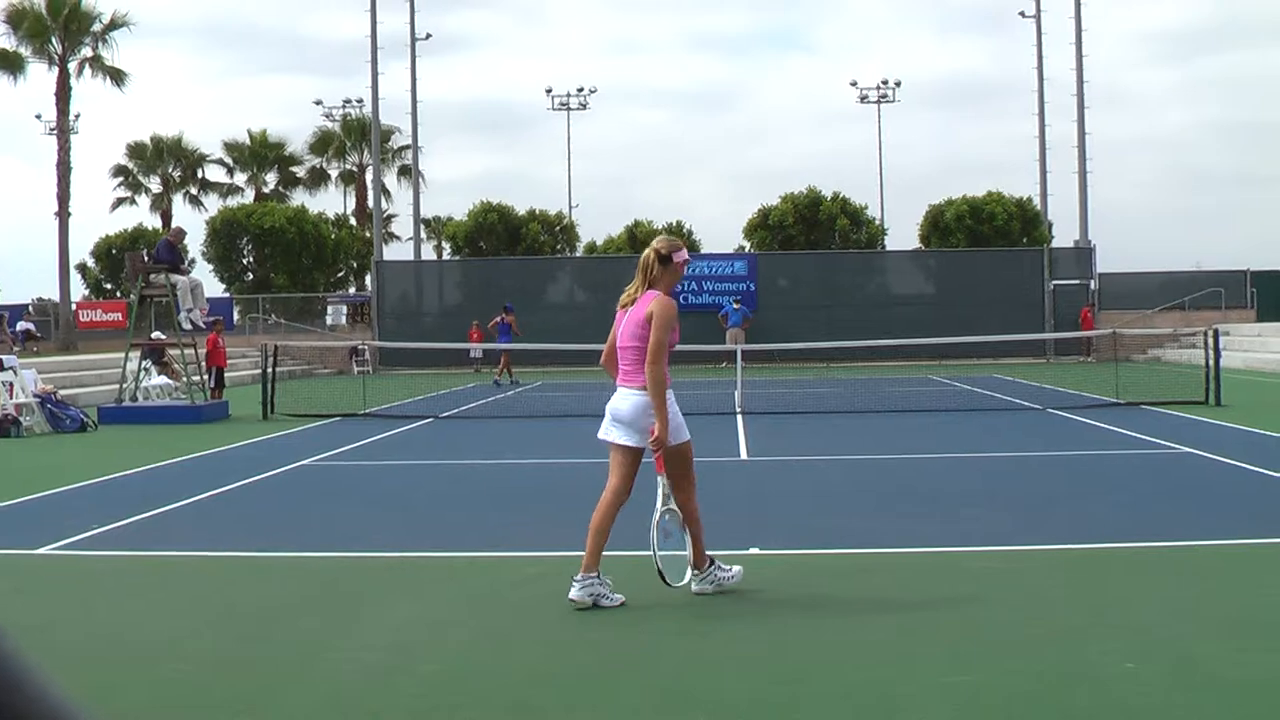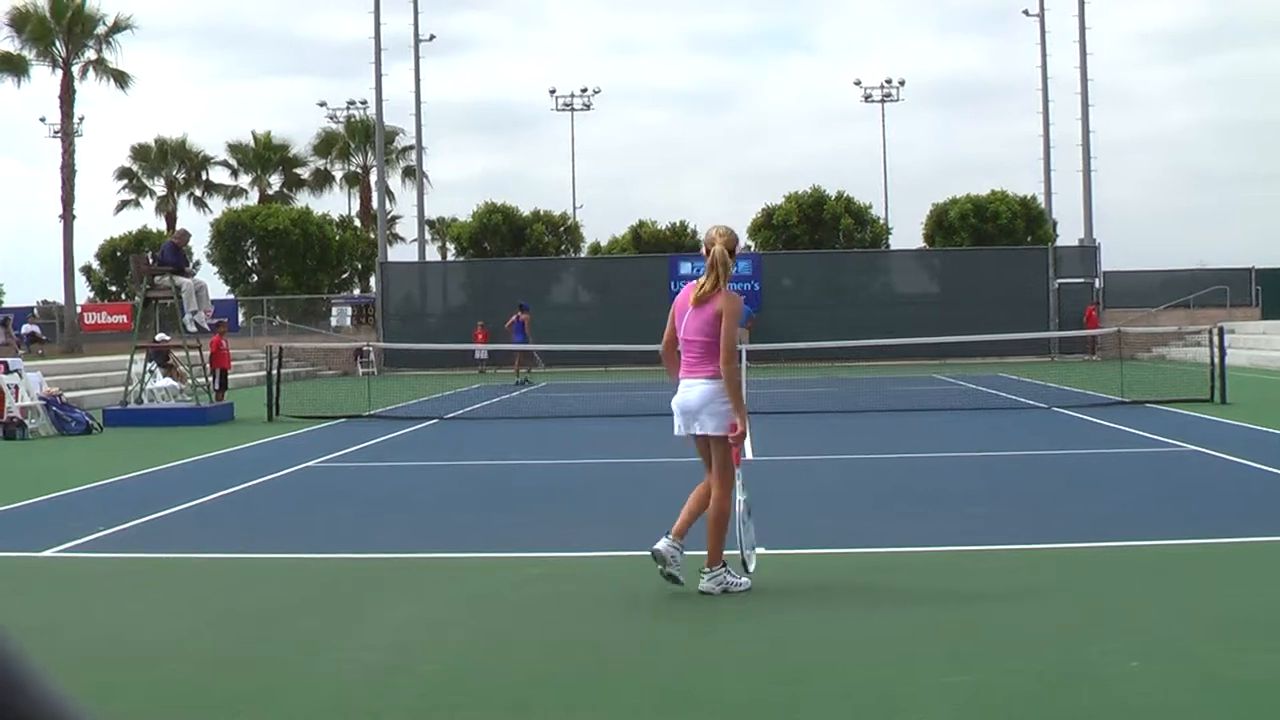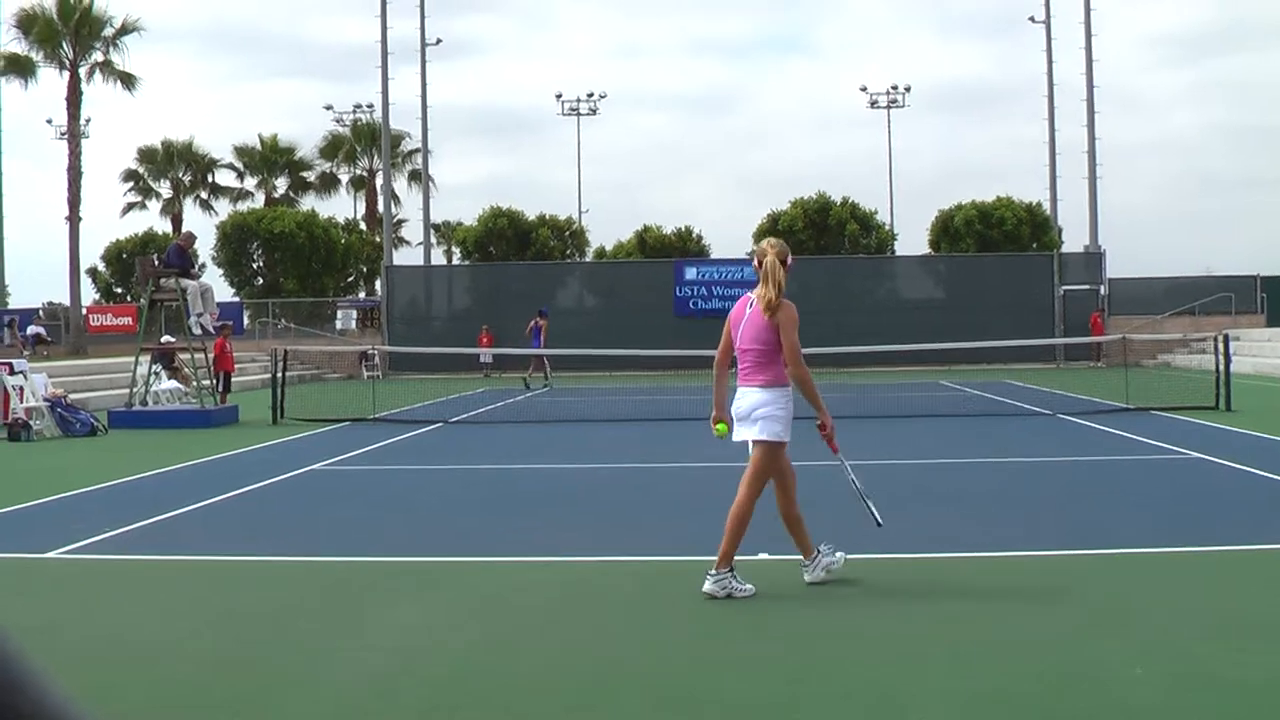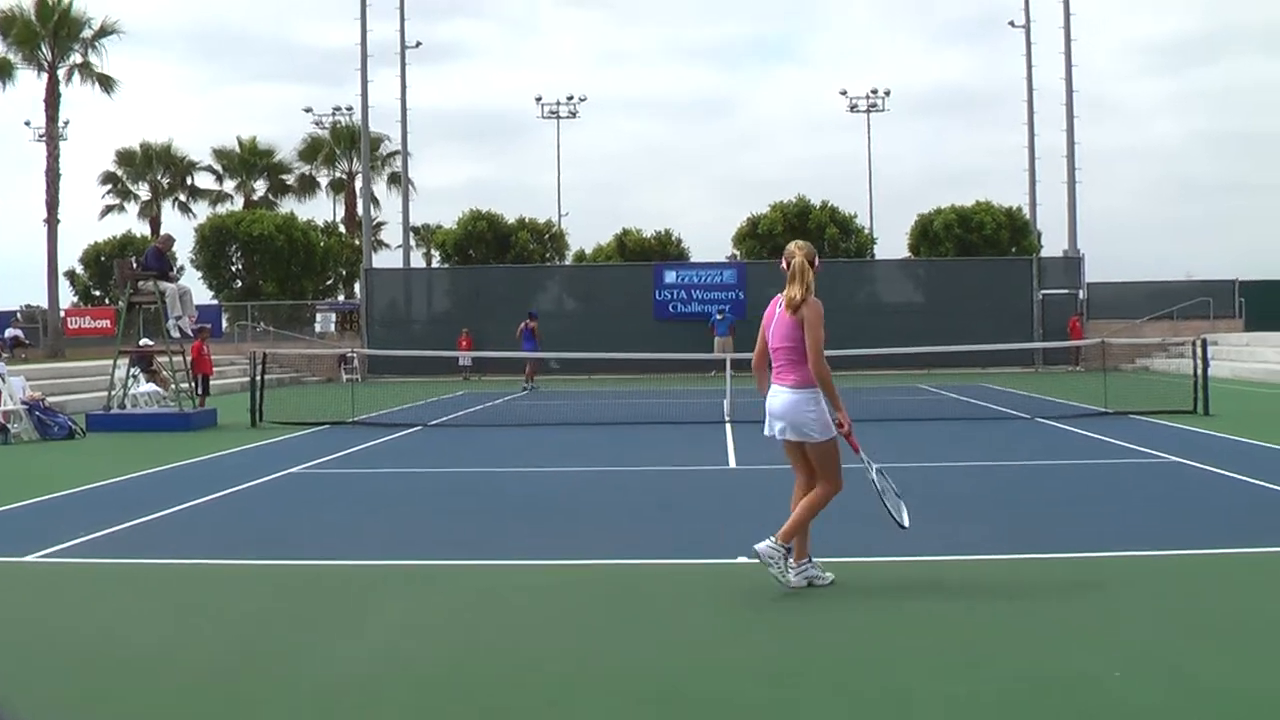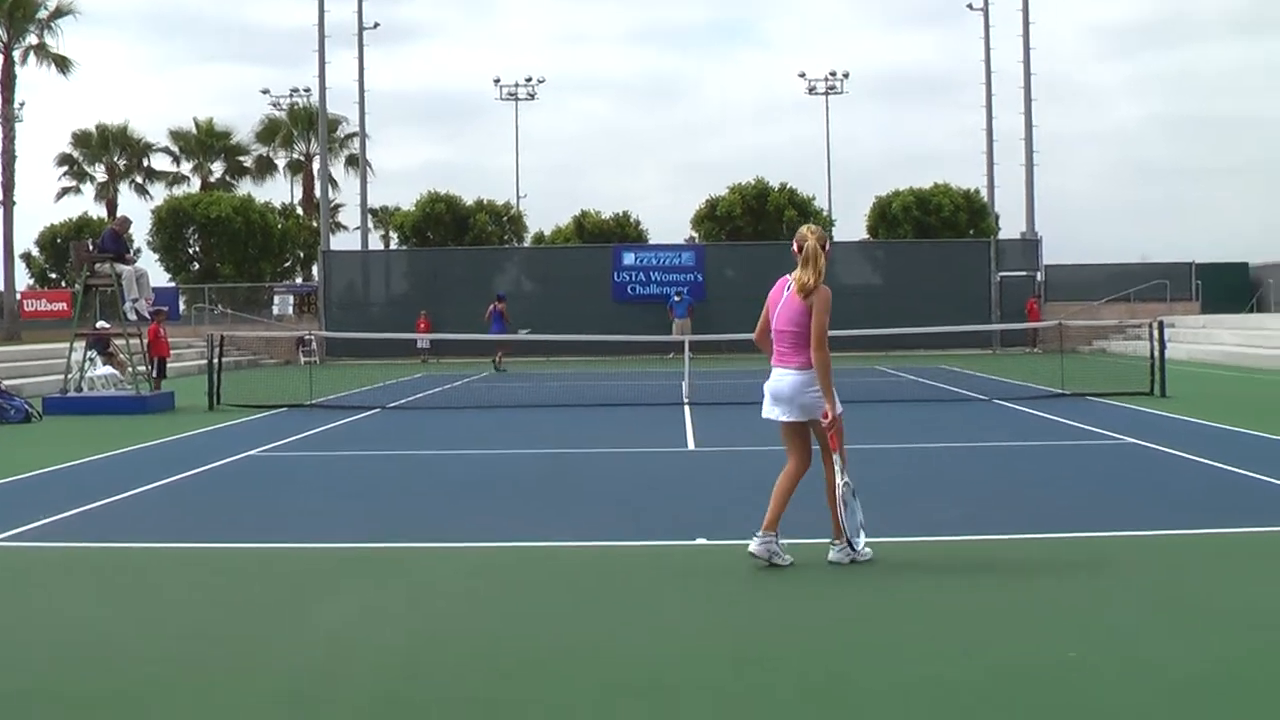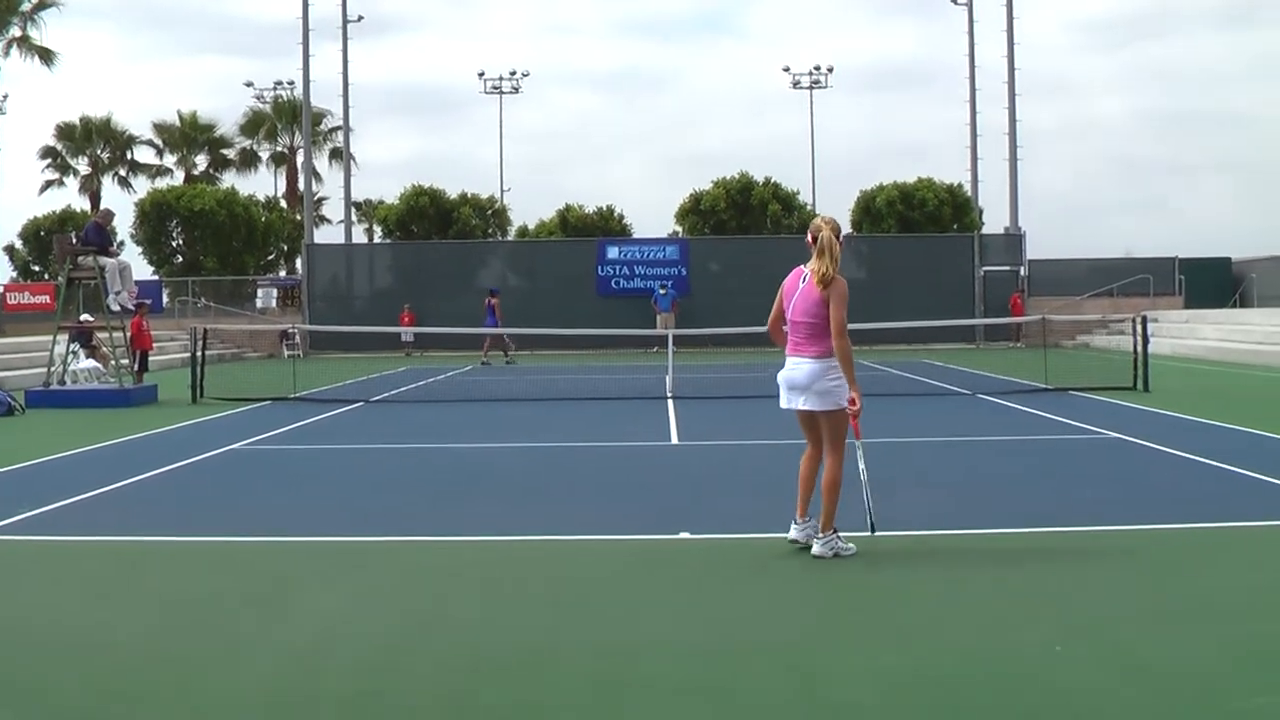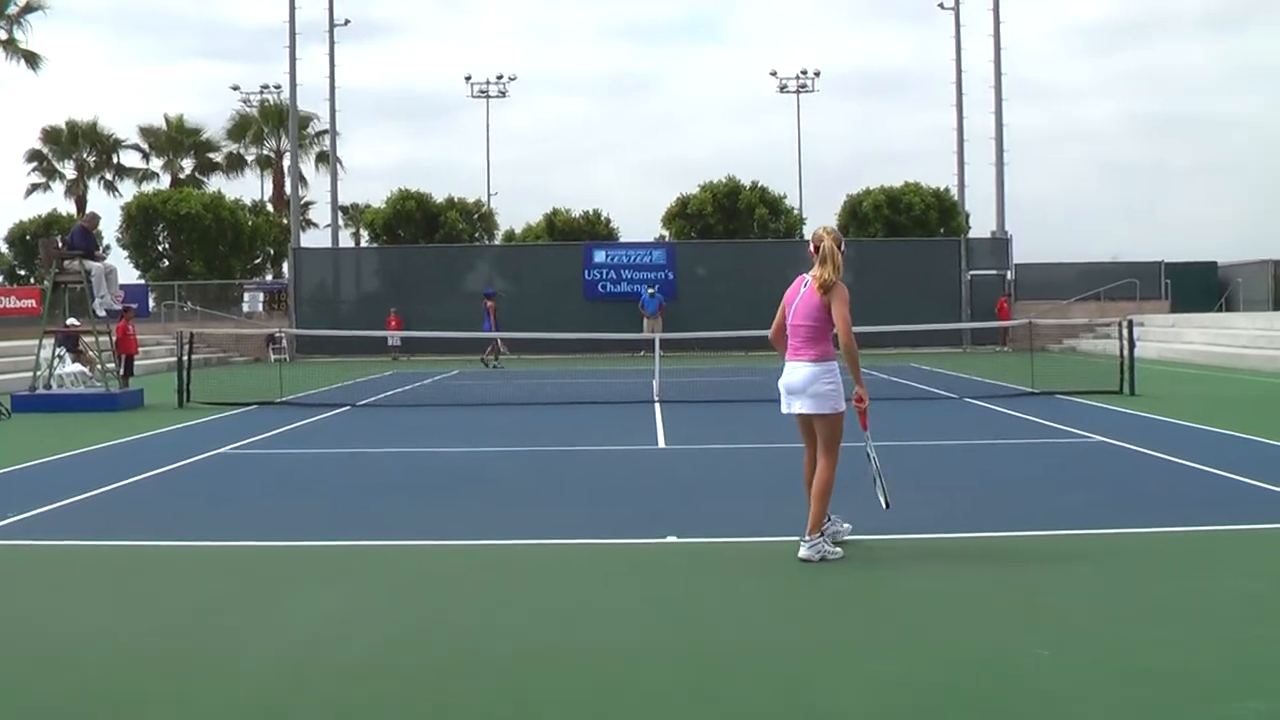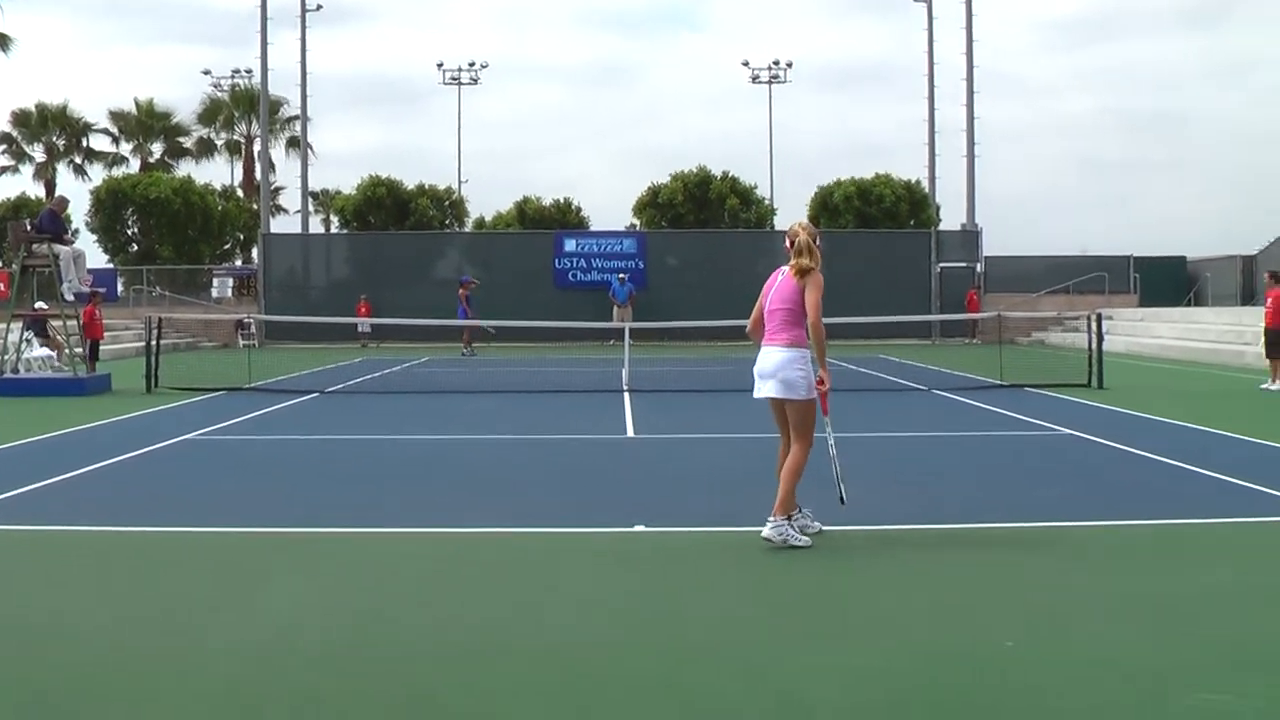
dt=0.3s
person 1, frame 1
left shoulder: (628, 302)
right shoulder: (664, 304)
left elbow: (608, 360)
right elbow: (654, 365)
right wrist: (662, 420)
left hip: (620, 402)
right hip: (648, 402)
left knee: (615, 493)
right knee: (684, 489)
left ankle: (586, 579)
right ankle: (703, 570)
person 1, frame 2
left shoulder: (685, 295)
right shoulder: (728, 299)
left elbow: (668, 350)
right elbow: (727, 362)
right wrist: (740, 412)
left hip: (687, 393)
right hip: (715, 393)
left knee: (714, 479)
right knee: (724, 484)
left ankle: (672, 542)
right ankle: (714, 570)
person 1, frame 3
left shoulder: (739, 306)
right shoulder: (784, 309)
left elbow: (721, 362)
right elbow: (795, 368)
left wrist: (719, 406)
right wrist: (822, 412)
left hip: (744, 399)
right hip: (770, 401)
left knee: (785, 481)
right knee: (750, 491)
left ankle: (812, 559)
right ankle: (720, 573)
person 1, frame 4
left shoulder: (774, 305)
right shoulder: (810, 306)
left elbow: (758, 362)
right elbow: (817, 365)
right wrist: (839, 410)
left hip: (778, 398)
right hip: (804, 400)
left knee: (807, 481)
right knee: (830, 483)
left ankle: (797, 564)
right ankle: (777, 544)
person 1, frame 5
left shoulder: (780, 287)
right shoulder: (819, 292)
left elbow: (760, 337)
right elbow: (818, 351)
right wrist: (829, 400)
left hip: (779, 380)
right hip: (806, 381)
left knee: (798, 461)
right knee: (835, 463)
left ankle: (766, 536)
right ankle: (840, 544)
person 1, frame 6
left shoulder: (792, 278)
right shoulder: (834, 284)
left elbow: (773, 327)
right elbow: (839, 340)
right wrist: (853, 387)
left hip: (793, 371)
right hip: (823, 371)
left knee: (814, 448)
right knee: (833, 454)
left ankle: (801, 523)
right ankle: (826, 537)
person 1, frame 7
left shoulder: (796, 285)
right shoulder: (834, 289)
left elbow: (775, 335)
right elbow: (846, 339)
right wrist: (859, 384)
left hip: (792, 374)
right hip: (820, 374)
left knee: (813, 453)
right knee: (827, 458)
left ankle: (822, 522)
right ankle: (812, 540)
person 1, frame 8
left shoulder: (776, 276)
right shoulder: (811, 275)
left elbow: (752, 328)
right elbow: (814, 322)
right wrist: (823, 367)
left hip: (767, 360)
right hip: (792, 361)
left knee: (789, 441)
right knee: (801, 445)
left ankle: (792, 513)
